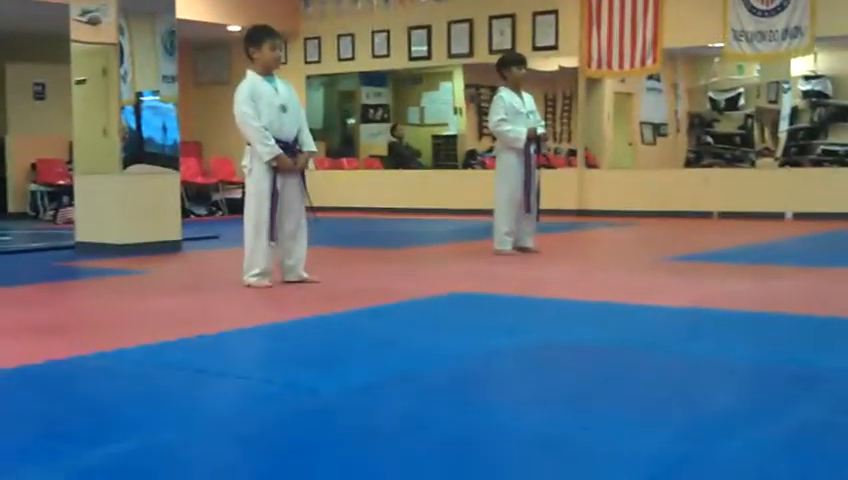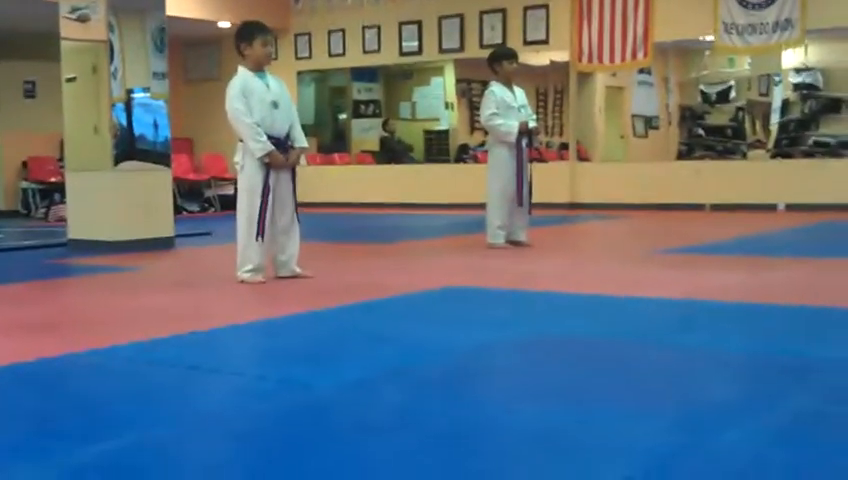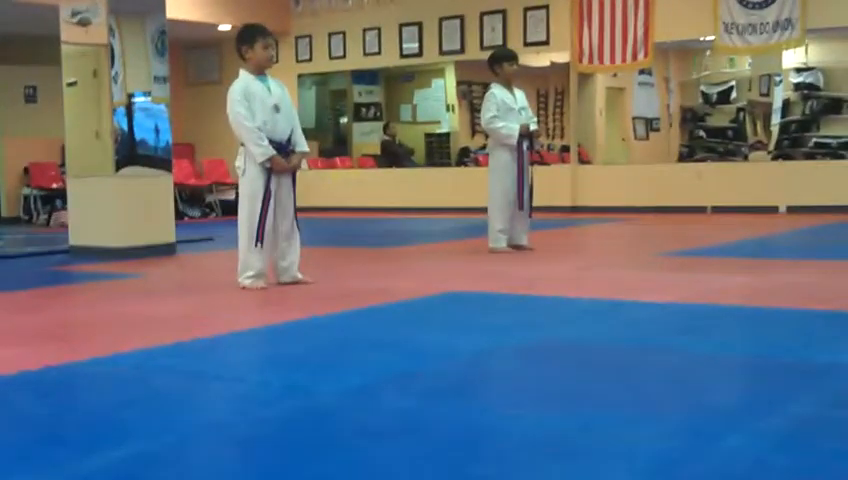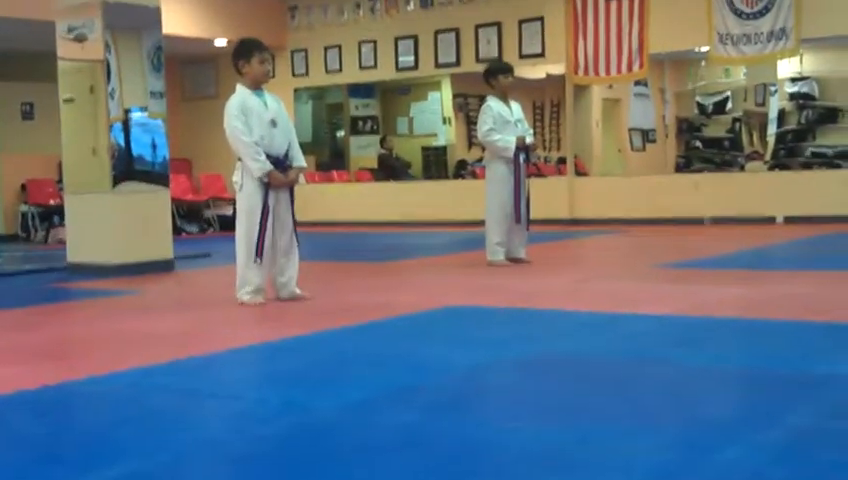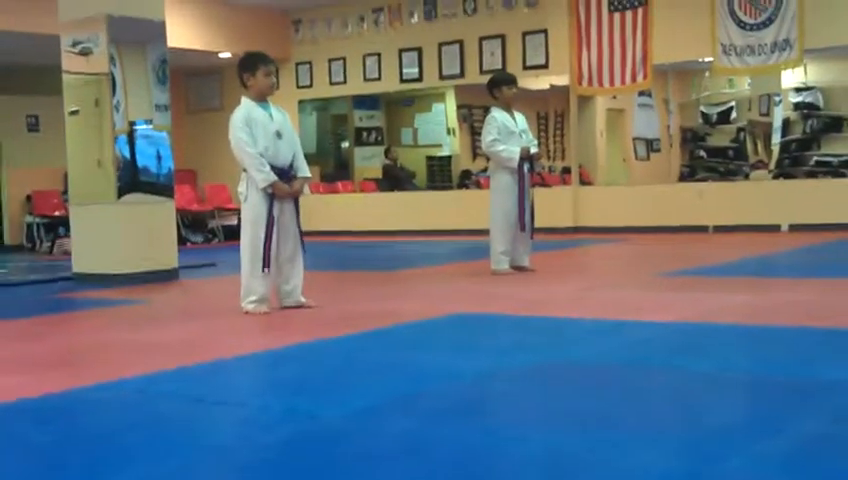
dt=0.1s
person 1, frame 1
left shoulder: (286, 87)
right shoulder: (247, 88)
left elbow: (300, 120)
right elbow: (251, 127)
left wrist: (306, 151)
right wrist: (277, 156)
left hip: (292, 160)
right hip: (263, 161)
left knee: (294, 217)
right knee: (260, 217)
left ankle: (294, 270)
right ankle: (256, 273)
person 1, frame 2
left shoulder: (277, 83)
right shoulder: (238, 84)
left elbow: (292, 116)
right elbow: (243, 123)
left wrist: (297, 147)
right wrist: (269, 152)
left hip: (283, 155)
right hip: (255, 157)
left knee: (286, 213)
right knee: (253, 213)
left ankle: (286, 266)
right ankle: (249, 269)
person 1, frame 3
left shoulder: (278, 87)
right shoulder: (240, 88)
left elbow: (292, 120)
right elbow: (245, 127)
left wrist: (298, 152)
right wrist: (271, 157)
left hip: (285, 160)
right hip: (257, 162)
left knee: (286, 218)
right knee: (255, 218)
left ankle: (288, 271)
right ankle: (251, 274)
person 1, frame 4
left shoulder: (275, 101)
right shoulder: (237, 102)
left elbow: (290, 135)
right elbow: (242, 142)
left wrist: (296, 166)
right wrist: (268, 172)
left hip: (282, 175)
right hip: (254, 176)
left knee: (285, 233)
right knee: (252, 233)
left ankle: (286, 287)
right ankle: (249, 290)
person 1, frame 5
left shoulder: (280, 113)
right shoulder: (242, 115)
left elbow: (294, 146)
right elbow: (247, 153)
left wrist: (300, 177)
right wrist: (272, 182)
left hip: (287, 185)
right hip: (259, 187)
left knee: (290, 242)
right knee: (257, 243)
left ankle: (291, 295)
right ankle: (254, 299)
person 2, frame 1
left shoulder: (528, 98)
right shoulder: (501, 98)
left elbow: (538, 122)
right elbow: (496, 125)
left wrist: (539, 133)
right wrist: (524, 134)
left hip: (528, 153)
right hip: (510, 153)
left knee: (529, 197)
right knee: (509, 198)
left ankle: (524, 241)
right ankle: (503, 243)
person 2, frame 2
left shoulder: (519, 92)
right shoulder: (492, 92)
left elbow: (529, 116)
right elbow: (488, 119)
left wrist: (531, 127)
right wrist: (515, 128)
left hip: (519, 147)
right hip: (501, 147)
left knee: (521, 191)
right knee: (501, 191)
left ankle: (516, 234)
right ankle: (496, 237)
person 2, frame 3
left shoulder: (520, 94)
right shoulder: (493, 94)
left elbow: (530, 118)
right elbow: (488, 122)
left wrist: (532, 129)
right wrist: (516, 130)
left hip: (521, 150)
right hip: (502, 150)
left knee: (522, 195)
right knee: (502, 195)
left ankle: (518, 238)
right ankle: (498, 241)
person 2, frame 4
left shoulder: (516, 107)
right shoulder: (489, 107)
left elbow: (526, 131)
right elbow: (485, 135)
left wrist: (528, 142)
right wrist: (513, 143)
left hip: (516, 162)
right hip: (499, 163)
left knee: (519, 207)
right knee: (499, 208)
left ankle: (516, 251)
right ankle: (496, 254)
person 2, frame 5
left shoulder: (520, 117)
right shoulder: (494, 118)
left elbow: (530, 141)
right elbow: (489, 146)
left wrist: (533, 152)
right wrist: (517, 153)
left hip: (521, 172)
right hip: (504, 173)
left knee: (524, 216)
right knee: (504, 217)
left ankle: (520, 259)
right ankle: (500, 262)
